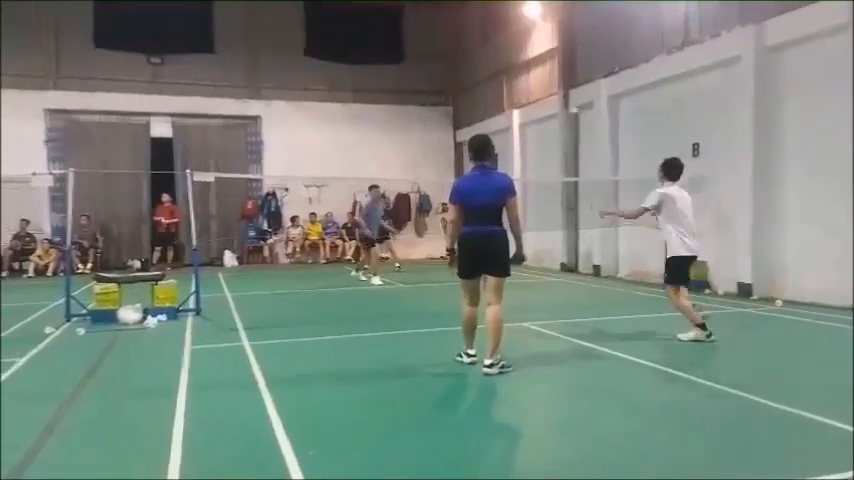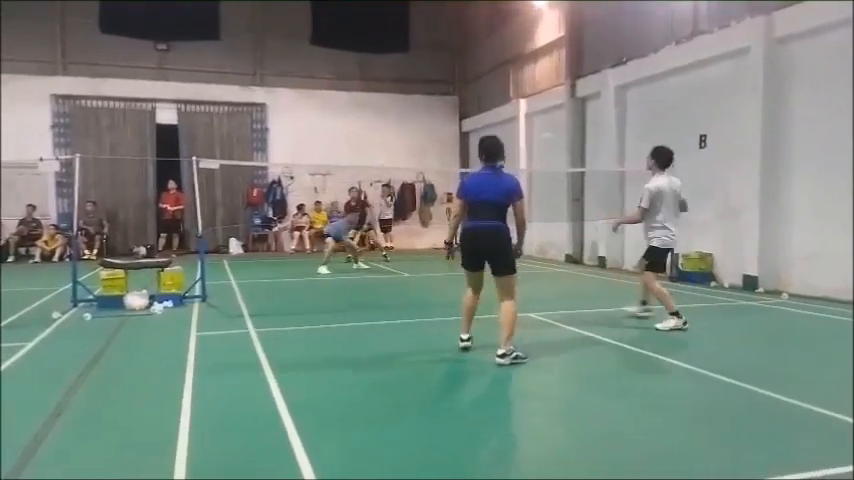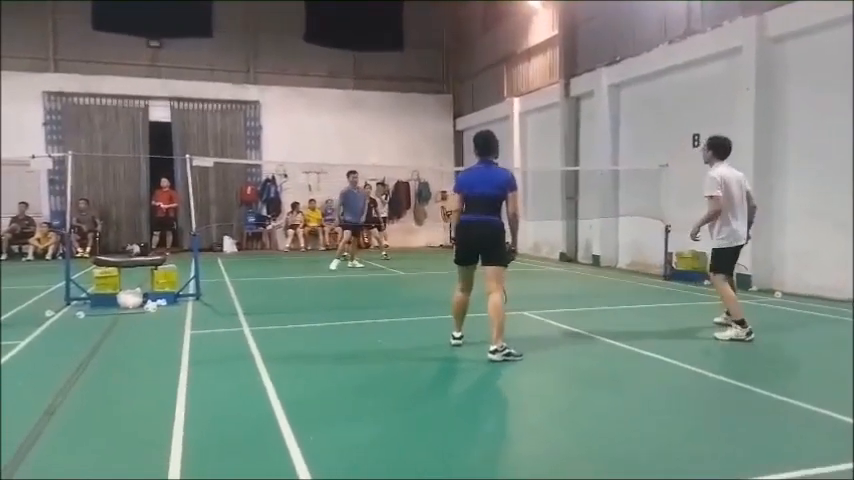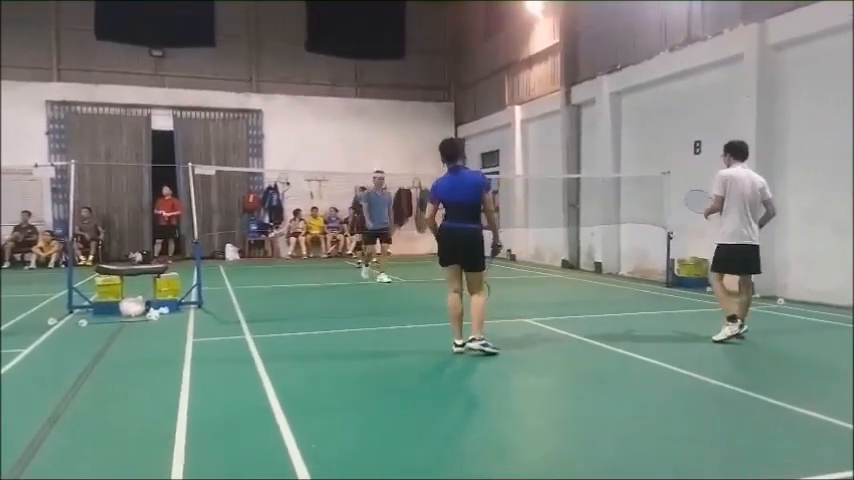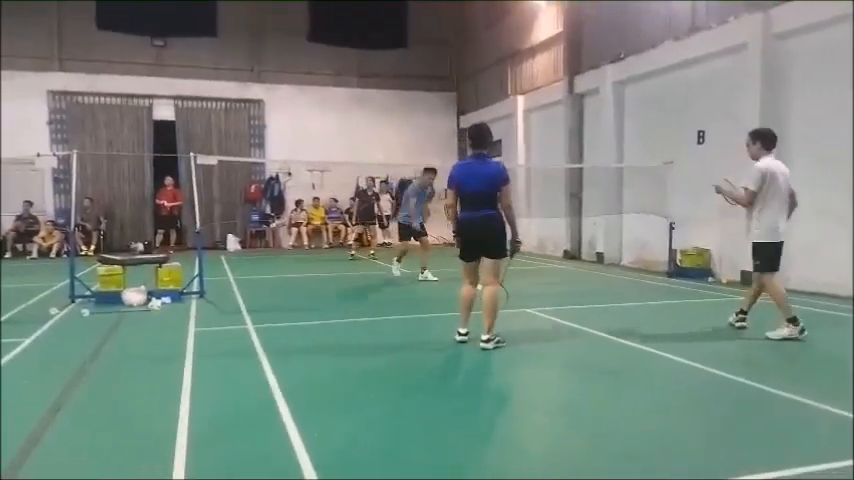
dt=1s
person 1, frame 1
left shoulder: (460, 184)
right shoulder: (504, 181)
left elbow: (454, 221)
right elbow: (514, 218)
left wrist: (450, 249)
right wrist: (519, 247)
left hip: (468, 243)
right hip: (495, 242)
left knee: (470, 301)
right knee: (494, 302)
left ankle: (469, 351)
right ankle: (492, 360)
person 1, frame 2
left shoulder: (468, 181)
right shoulder: (511, 183)
left elbow: (457, 215)
right elbow: (521, 220)
left wrist: (449, 241)
right wrist: (520, 244)
left hip: (471, 238)
right hip: (498, 238)
left knee: (472, 288)
right knee: (508, 297)
left ankle: (465, 336)
right ankle: (505, 350)
person 1, frame 3
left shoulder: (464, 176)
right shoulder: (506, 177)
left elbow: (455, 211)
right elbow: (513, 213)
left wrist: (457, 238)
right wrist: (513, 243)
left hip: (466, 231)
right hip: (492, 232)
left knee: (463, 287)
right knee: (495, 290)
left ankle: (456, 333)
right ankle: (497, 346)
person 1, frame 4
left shoulder: (439, 184)
right shoulder: (479, 179)
left elbow: (429, 218)
right elbow: (490, 212)
left wrist: (440, 237)
right wrist: (496, 239)
left hip: (448, 236)
right hip: (471, 236)
left knee: (454, 290)
right knee: (477, 291)
left ankle: (458, 340)
right ankle: (476, 337)
person 1, frame 5
left shoulder: (457, 169)
right shoulder: (498, 169)
left elbow: (450, 205)
right elbow: (506, 205)
left wrist: (456, 231)
right wrist: (515, 235)
left hip: (467, 227)
right hip: (492, 227)
left knee: (469, 281)
right knee: (491, 282)
left ankle: (462, 329)
right ankle: (488, 336)
person 2, frame 1
left shoulder: (661, 193)
right shoulder: (684, 195)
left elbow: (635, 214)
left wrist: (610, 212)
left hip: (678, 250)
right hip: (690, 249)
left knee: (674, 292)
right knee: (680, 288)
left ankle: (701, 329)
right ankle: (698, 322)
person 2, frame 2
left shoulder: (651, 187)
right shoulder: (675, 182)
left elbow: (638, 217)
right elbow: (683, 207)
left wrist: (619, 221)
left hip: (659, 240)
right hip: (666, 237)
left knee: (649, 279)
right knee: (643, 267)
left ankle: (676, 317)
right ankle: (644, 305)
person 2, frame 3
left shoulder: (714, 175)
right shoulder: (738, 174)
left elbow: (717, 208)
right elbow: (752, 205)
left wrist: (698, 225)
right wrist: (747, 227)
left hip: (725, 237)
right hip: (738, 235)
left knee: (719, 280)
right knee: (725, 276)
left ankle: (741, 327)
right ankle: (731, 314)
person 2, frame 4
left shoulder: (724, 175)
right shoulder: (758, 180)
left elbow: (717, 206)
right elbow: (771, 211)
left wrist: (707, 211)
left hip: (730, 238)
right hip: (751, 240)
left knee: (716, 278)
right knee: (745, 282)
left ankle: (732, 321)
right ankle: (740, 323)
person 2, frame 5
left shoulder: (760, 167)
right shoulder: (782, 168)
left elbow: (746, 201)
right elbow: (793, 202)
left wrist: (725, 191)
left hip: (764, 233)
right hip: (775, 232)
left knee: (767, 278)
right knee: (760, 276)
left ankle: (793, 324)
right ankle: (741, 315)
